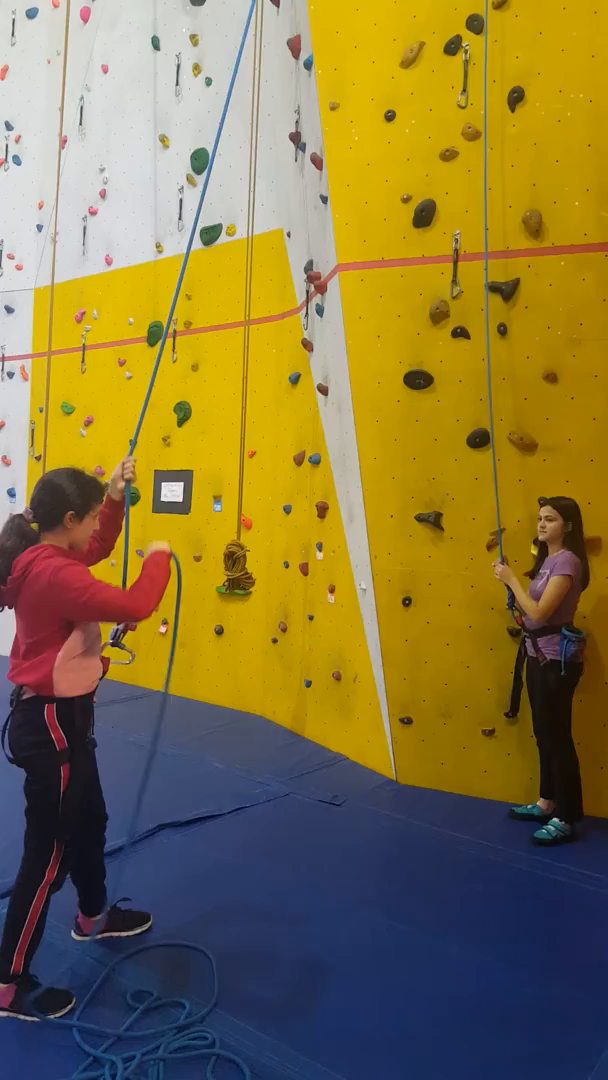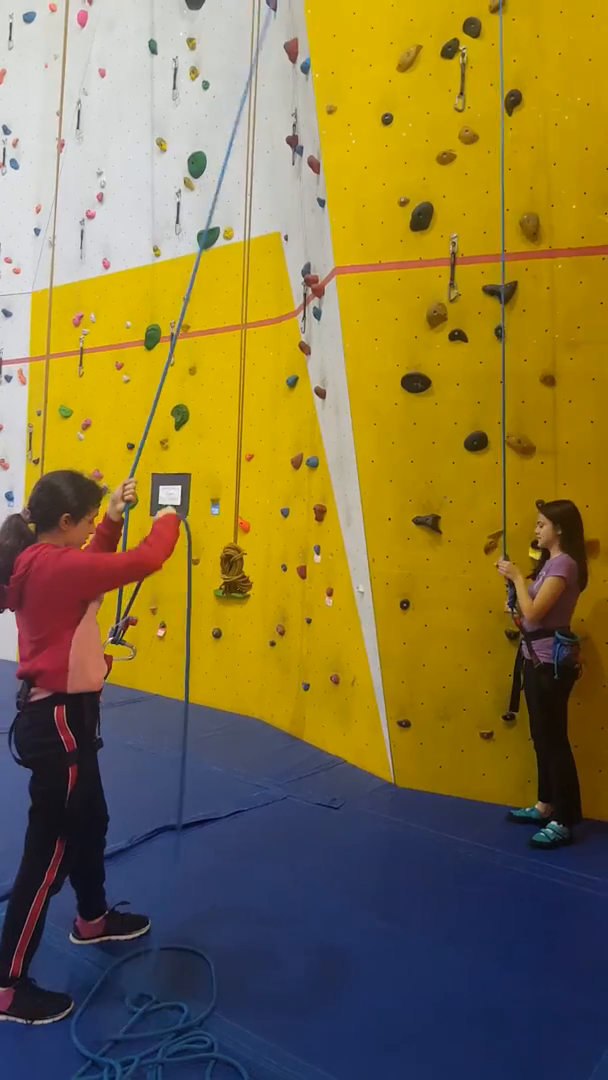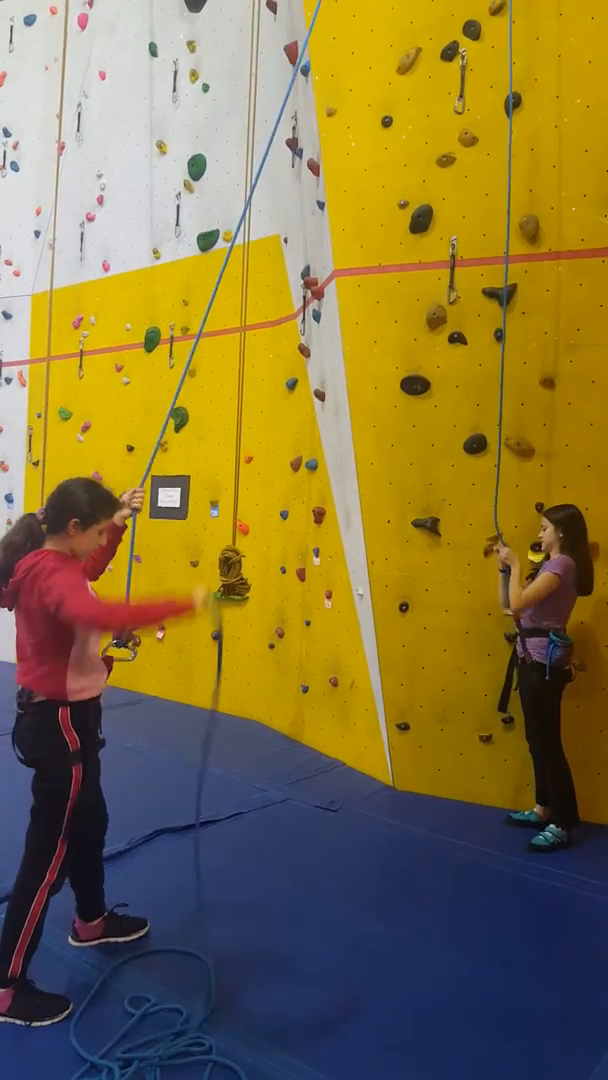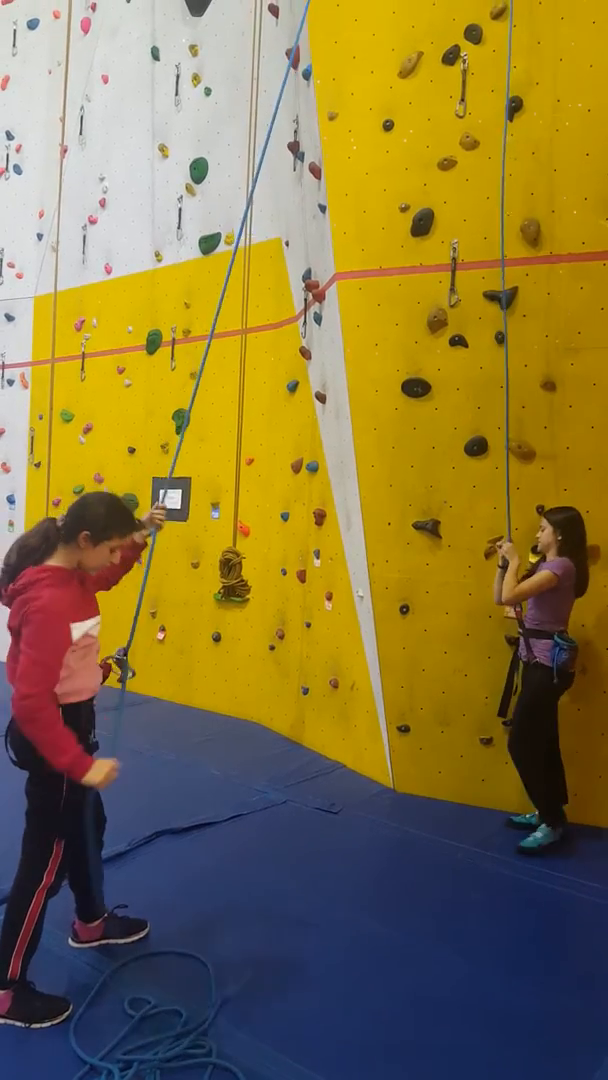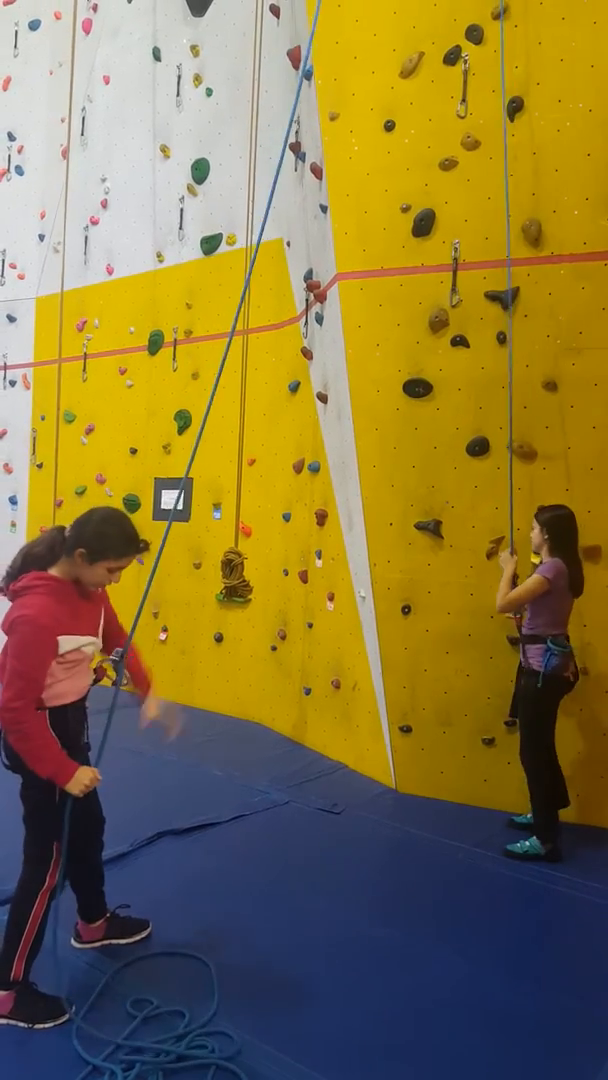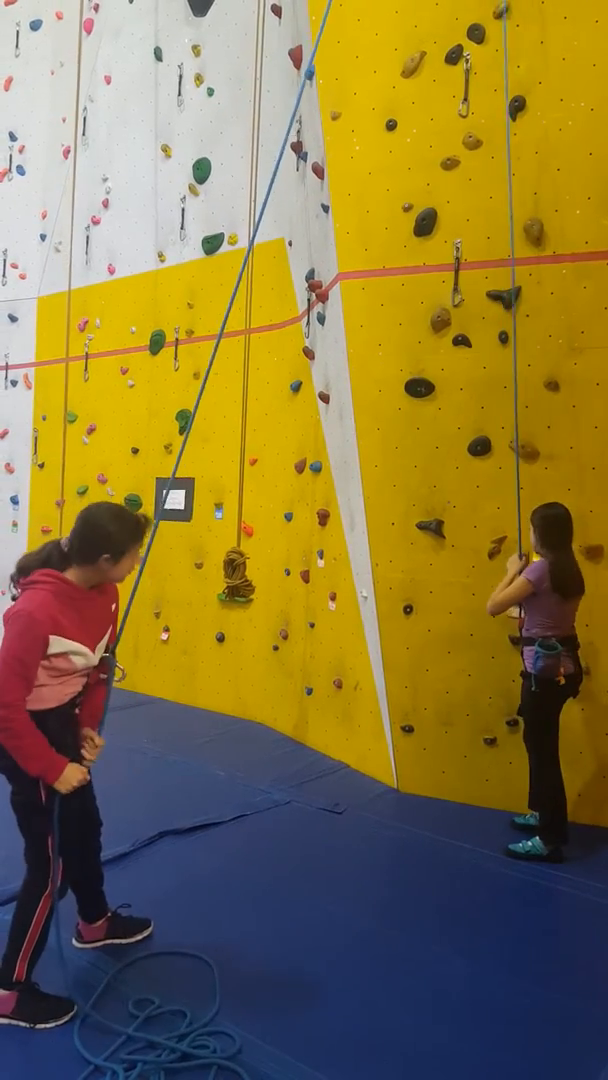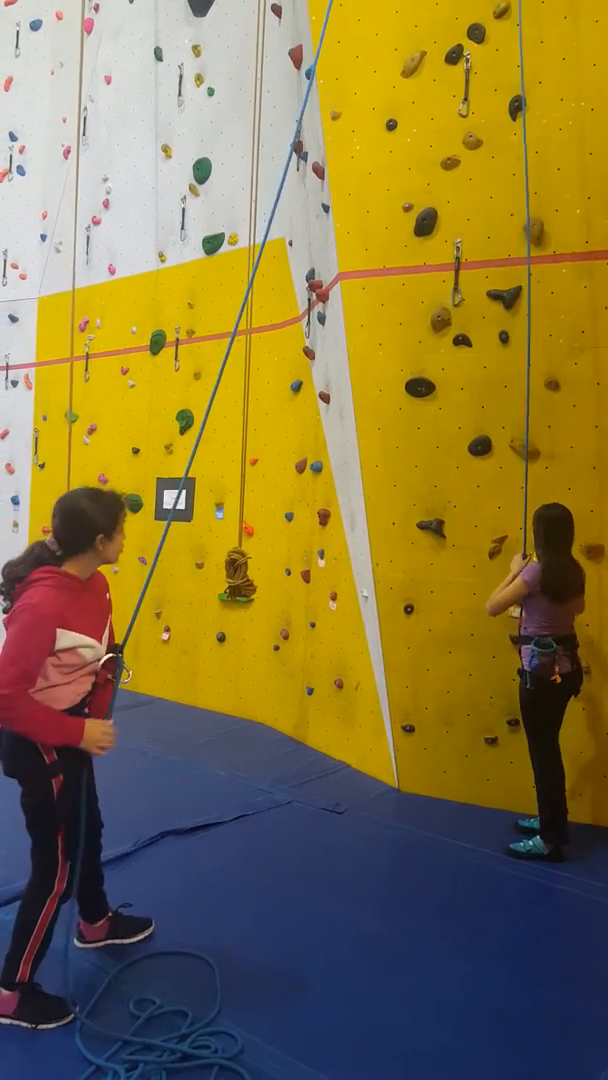
dt=0.3s
person 1, frame 1
right shoulder: (52, 575)
left elbow: (95, 549)
right elbow: (133, 606)
left wrist: (115, 494)
right wrist: (159, 557)
left hip: (64, 717)
right hip: (50, 725)
left knee: (89, 821)
right knee: (47, 852)
left ankle: (95, 915)
person 1, frame 2
right shoulder: (55, 567)
left elbow: (93, 562)
right elbow: (142, 562)
left wrist: (115, 516)
right wrist: (167, 522)
left hip: (62, 715)
right hip: (58, 723)
left knee: (90, 822)
right knee: (48, 852)
left ankle: (93, 918)
person 1, frame 3
left shoulder: (45, 564)
right shoulder: (54, 577)
left elbow: (89, 565)
right elbow: (102, 614)
left wrist: (116, 520)
right wrist: (183, 605)
left hip: (63, 720)
right hip: (59, 726)
left knee: (90, 823)
right knee: (49, 854)
left ankle: (92, 921)
person 1, frame 4
left shoulder: (66, 575)
right shoulder: (48, 602)
left elbow: (104, 578)
left wrist: (139, 539)
right wrist: (80, 763)
left hip: (69, 723)
right hip: (51, 733)
left knee: (86, 827)
right knee: (45, 855)
left ankle: (91, 922)
person 1, frame 5
left shoulder: (85, 588)
left elbow: (111, 639)
left wrist: (145, 688)
right wrist: (63, 771)
left hip: (69, 722)
left knee: (87, 827)
right knee: (47, 858)
left ankle: (94, 922)
person 1, frame 6
left shoulder: (104, 594)
left wrist: (88, 726)
right wrist: (52, 768)
left hip: (63, 727)
left knee: (84, 829)
right knee: (50, 863)
left ankle: (95, 922)
person 1, frame 7
left shoulder: (92, 585)
left wrist: (93, 726)
right wrist: (80, 732)
left hip: (70, 734)
left knee: (86, 831)
right knee: (56, 863)
left ankle: (96, 923)
person 2, frame 1
left shoulder: (567, 561)
right shoulder: (548, 559)
left elbow: (539, 612)
right elbow: (531, 610)
left wrist: (512, 580)
right wrist: (511, 583)
left hip: (557, 659)
right hip: (539, 656)
left knee: (557, 737)
right knee: (544, 734)
left ankle: (566, 818)
right ankle: (547, 803)
person 2, frame 2
left shoulder: (564, 564)
right shoulder: (550, 562)
left elbow: (533, 612)
right elbow: (526, 612)
left wrist: (517, 576)
right wrist: (513, 578)
left hip: (552, 661)
right hip: (537, 659)
left knee: (553, 740)
right knee: (542, 738)
left ankle: (564, 822)
right ankle: (545, 806)
person 2, frame 3
left shoulder: (562, 565)
right shoulder: (552, 565)
left elbow: (517, 604)
right elbow: (514, 604)
left wrist: (514, 565)
right wrist: (507, 567)
left hip: (544, 662)
right hip: (535, 659)
left knee: (546, 743)
right knee: (539, 740)
left ankle: (563, 824)
right ankle: (544, 809)
person 2, frame 4
left shoulder: (562, 567)
right shoulder: (546, 566)
left elbow: (509, 596)
right elbow: (500, 598)
left wrist: (514, 560)
right wrist: (504, 562)
left hip: (547, 664)
right hip: (538, 662)
left knee: (520, 743)
right knee: (540, 741)
left ankle: (551, 822)
right ankle: (545, 812)
person 2, frame 5
left shoulder: (552, 568)
right shoulder: (557, 567)
left elbow: (503, 604)
right elbow: (523, 606)
left wrist: (508, 570)
right wrist: (513, 571)
left hip: (545, 666)
right hip: (549, 664)
left knee: (533, 750)
right knee: (539, 744)
left ankle: (546, 840)
right ankle: (544, 812)
person 2, frame 6
left shoulder: (540, 568)
right shoulder: (567, 569)
left elbow: (493, 607)
left wrist: (512, 571)
left hip: (544, 667)
right hip: (561, 665)
left knee: (542, 750)
right knee: (538, 742)
left ankle: (550, 840)
right ankle: (543, 814)
person 2, frame 7
left shoulder: (536, 570)
right shoulder: (573, 571)
left elbow: (492, 607)
left wrist: (514, 571)
left hip: (541, 668)
right hip: (564, 666)
left knee: (542, 751)
right knee: (547, 746)
left ankle: (550, 839)
right ankle: (552, 820)
